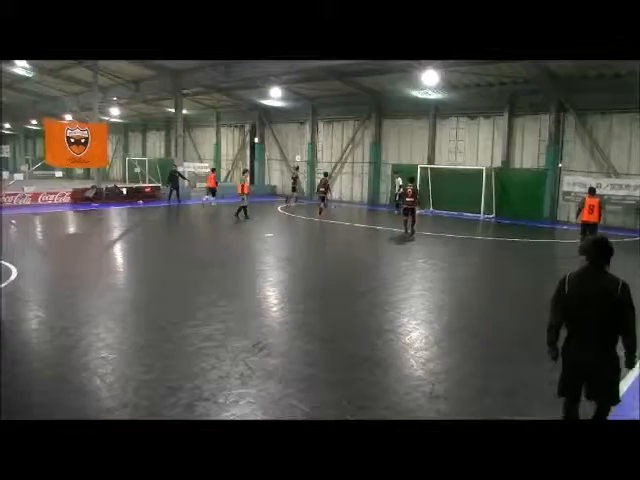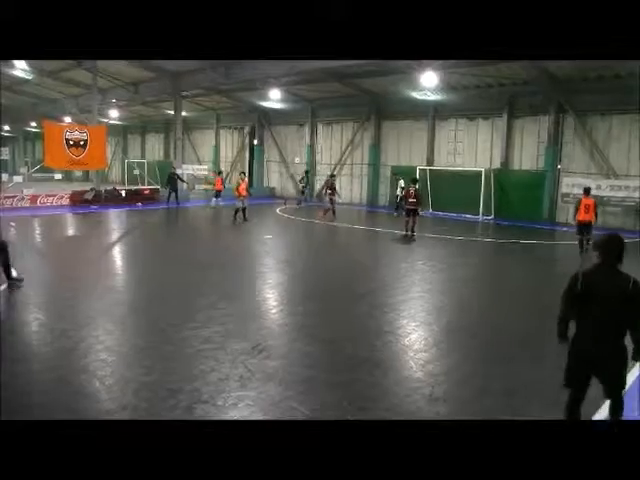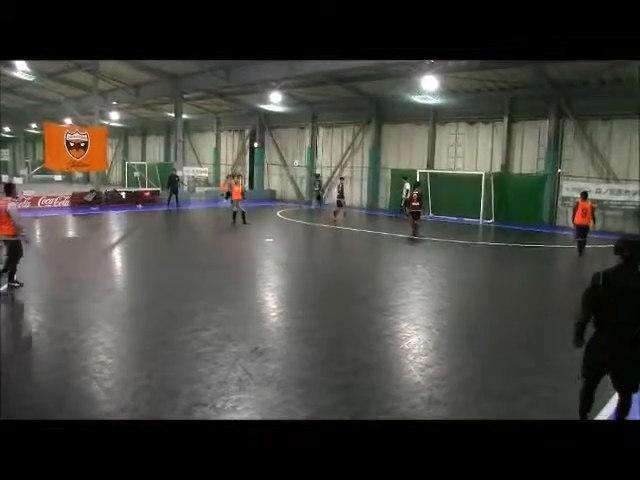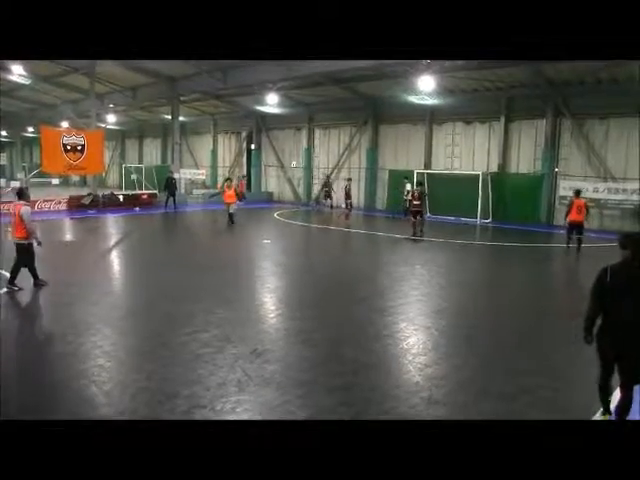
dt=0.3s
person 1, frame 1
left shoulder: (568, 282)
right shoulder: (619, 287)
left elbow: (555, 318)
right elbow: (627, 325)
left wrist: (551, 344)
right wrist: (630, 354)
left hip: (574, 352)
right hip: (604, 356)
left knee: (571, 398)
right knee: (604, 402)
person 1, frame 2
left shoulder: (580, 278)
left elbow: (566, 310)
left wrist: (562, 332)
left hip: (582, 346)
right hip: (612, 349)
left knee: (576, 394)
right knee: (616, 394)
right ankle: (615, 419)
person 1, frame 3
left shoulder: (601, 278)
left elbow: (586, 310)
left wrist: (579, 334)
left hip: (601, 343)
left knee: (589, 385)
right knee: (625, 392)
left ankle: (583, 419)
person 1, frame 4
left shoulder: (608, 273)
left elbow: (595, 304)
left wrist: (588, 329)
left hip: (609, 335)
left knee: (605, 375)
left ankle: (606, 413)
